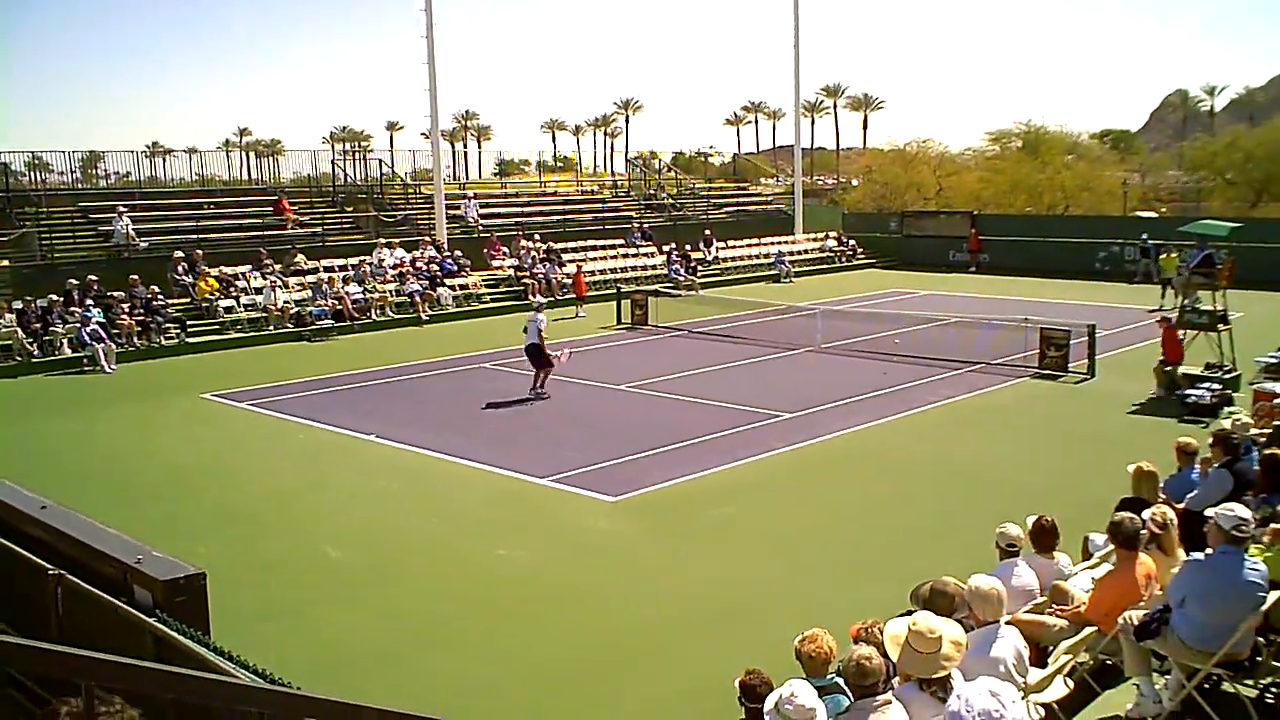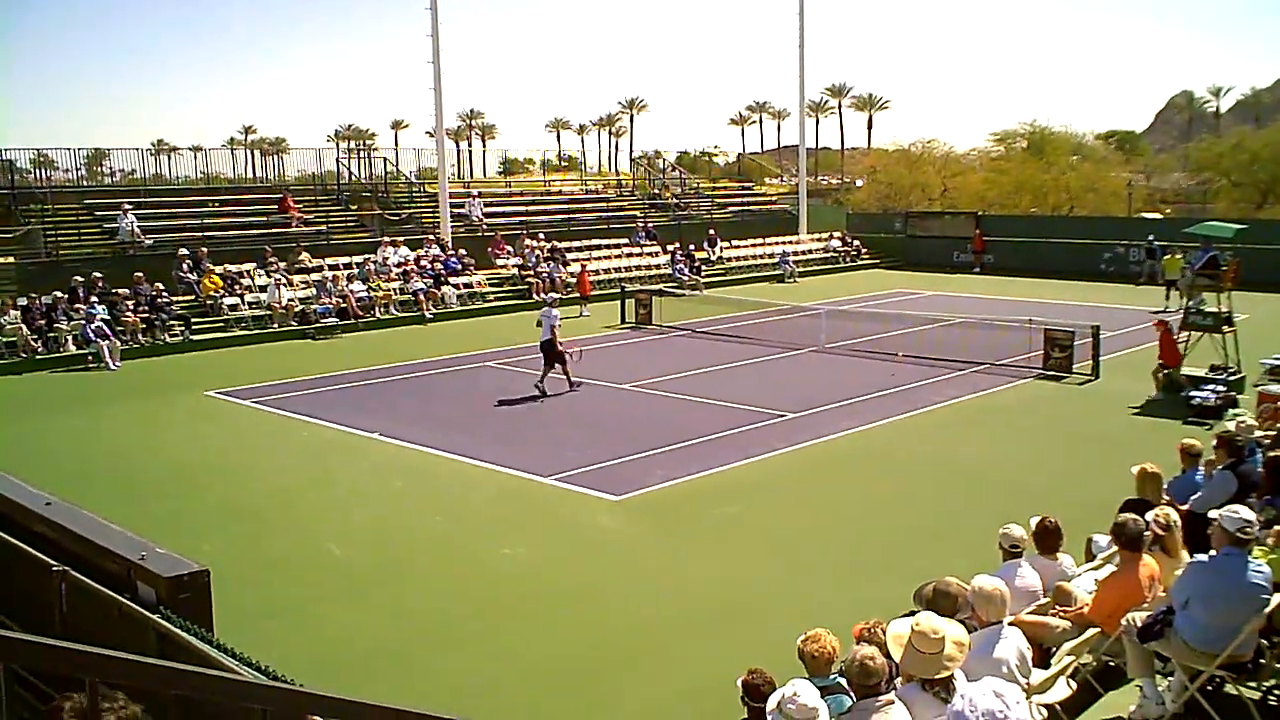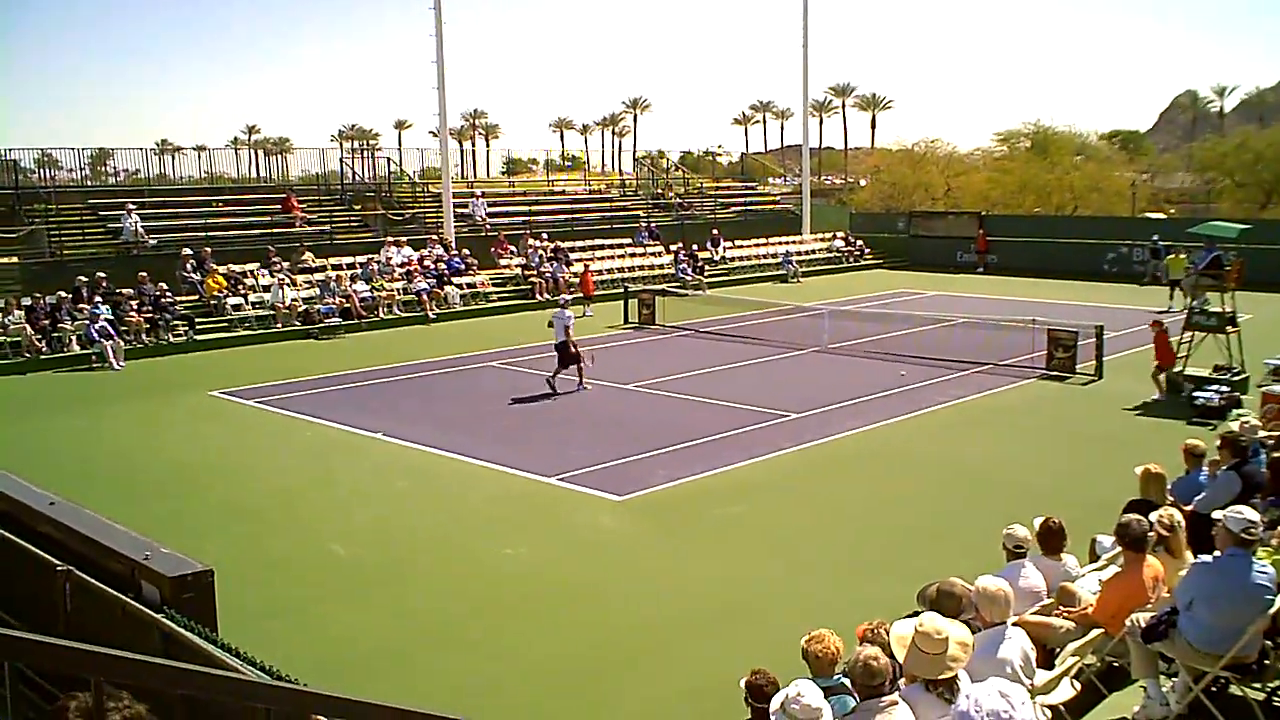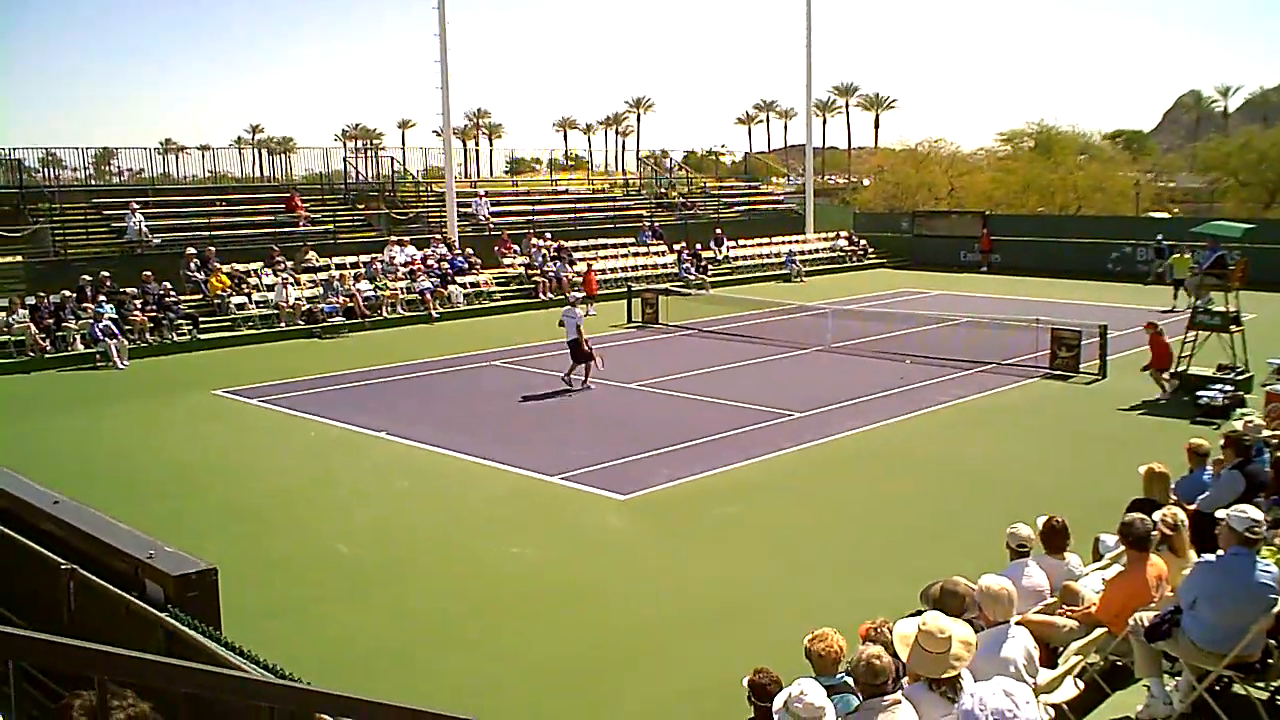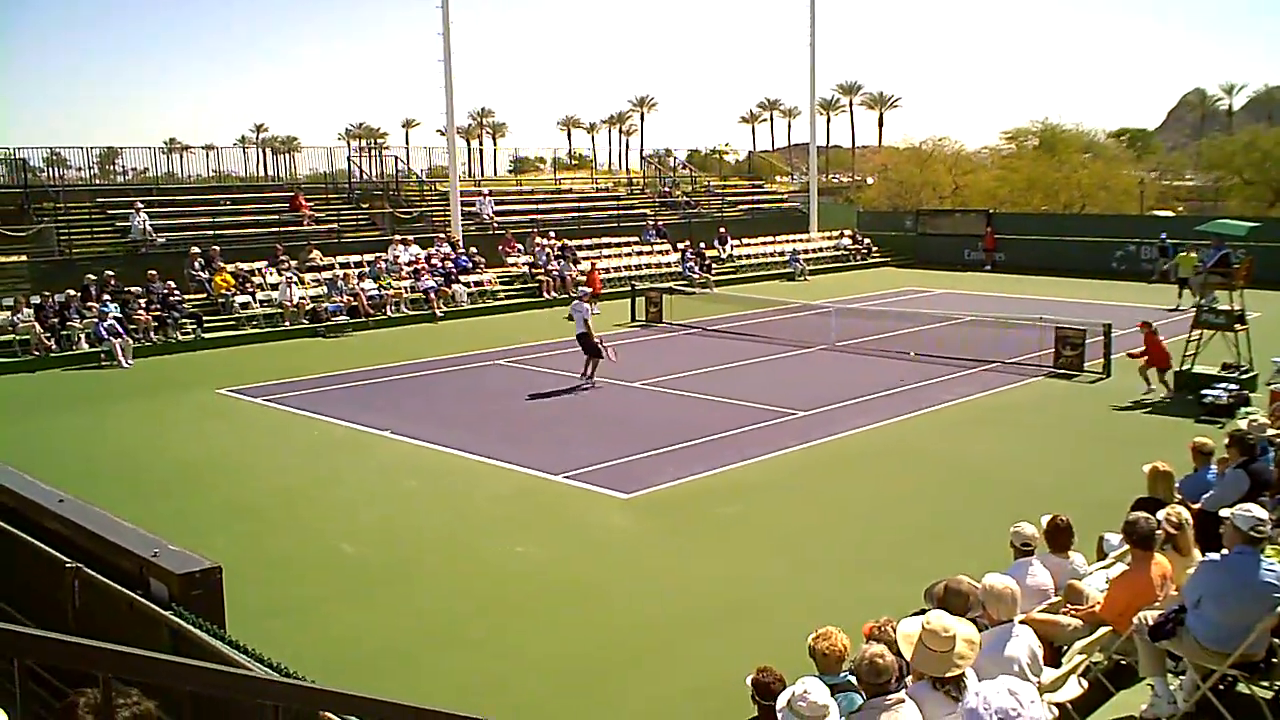
dt=0.1s
person 1, frame 1
left shoulder: (1197, 565)
right shoulder: (1260, 571)
left elbow: (1172, 600)
right elbow: (1240, 607)
left hip: (1194, 648)
right hip: (1238, 651)
left knee: (1128, 621)
left ankle: (1149, 698)
right ankle: (1174, 691)
person 1, frame 2
left shoulder: (1201, 567)
right shoulder: (1265, 573)
left elbow: (1175, 601)
right elbow: (1246, 611)
left hip: (1198, 650)
right hip: (1241, 653)
left knee: (1131, 623)
left ankle: (1152, 700)
right ankle: (1177, 693)
person 1, frame 3
left shoulder: (1205, 568)
right shoulder: (1269, 574)
left elbow: (1180, 602)
right elbow: (1243, 607)
left hip: (1201, 650)
right hip: (1246, 654)
left knee: (1135, 624)
left ankle: (1157, 700)
right ankle: (1181, 694)
person 1, frame 4
left shoulder: (1209, 567)
left elbow: (1183, 601)
right elbow: (1253, 609)
left hip: (1205, 649)
right hip: (1249, 653)
left knee: (1139, 623)
left ankle: (1160, 699)
right ankle: (1184, 693)
person 1, frame 5
left shoulder: (1213, 566)
left elbow: (1188, 600)
right elbow: (1259, 609)
left hip: (1209, 649)
right hip: (1254, 652)
left knee: (1143, 622)
left ankle: (1164, 698)
right ankle: (1188, 692)
